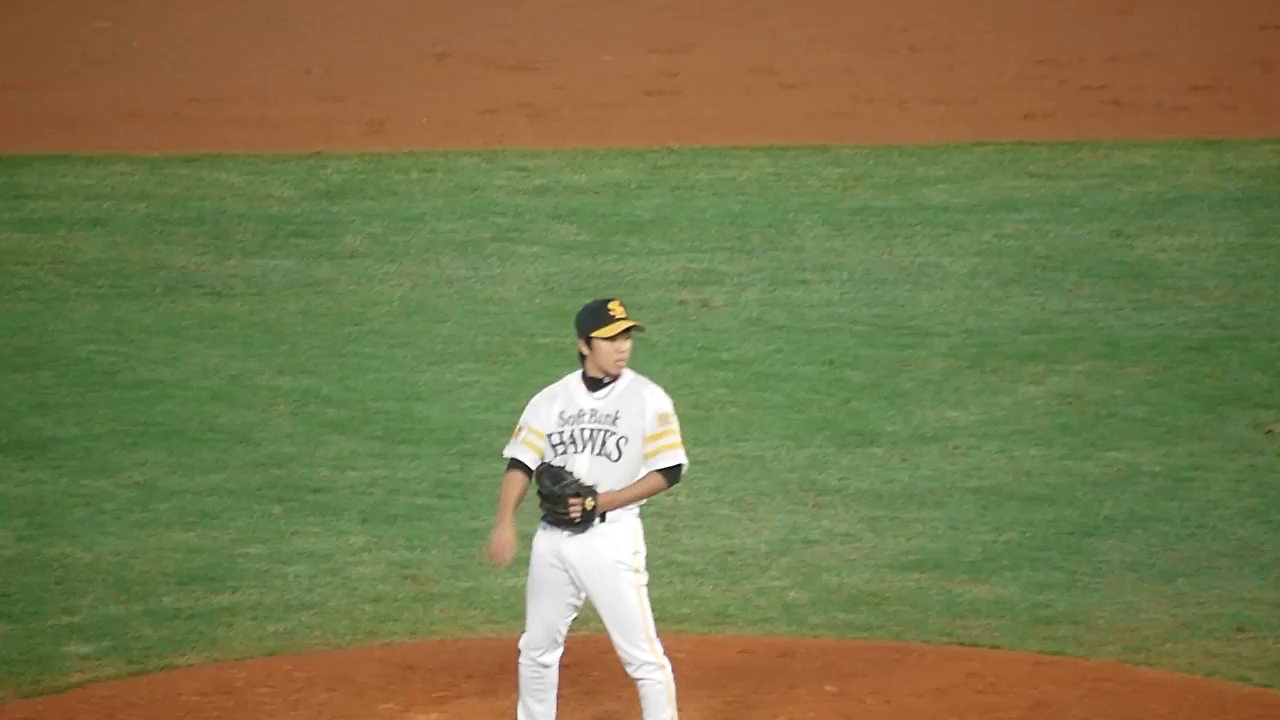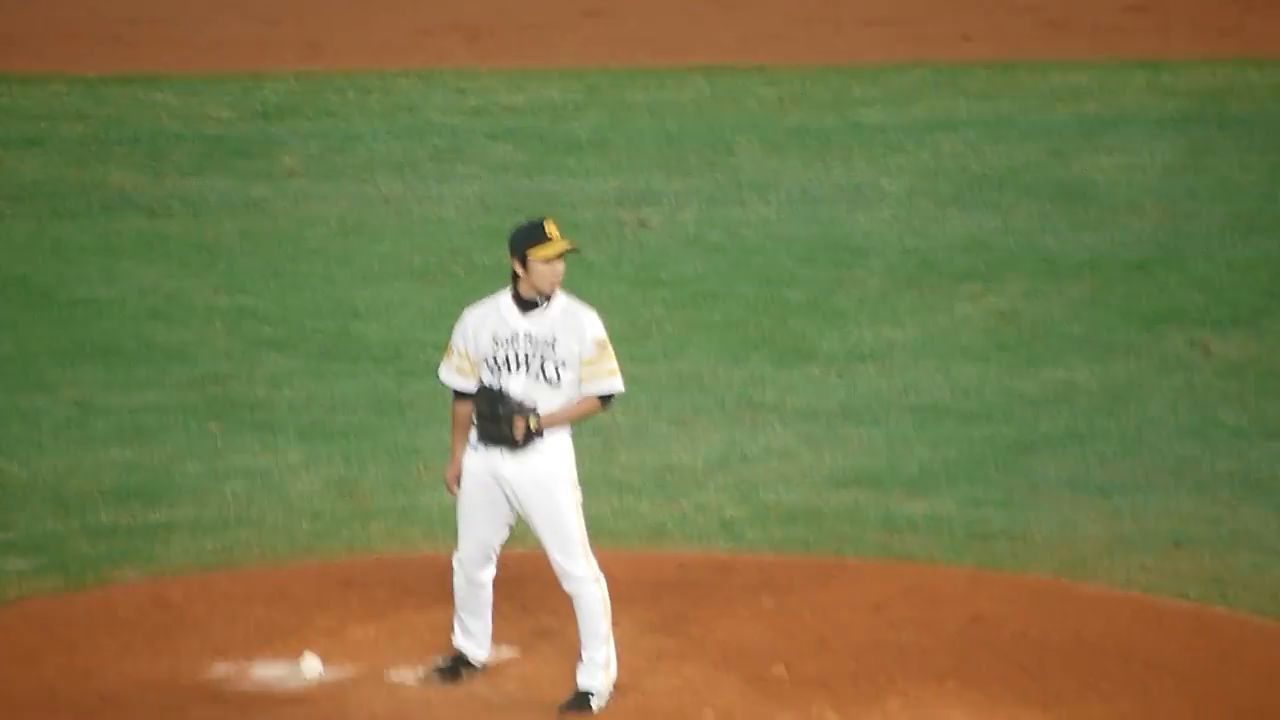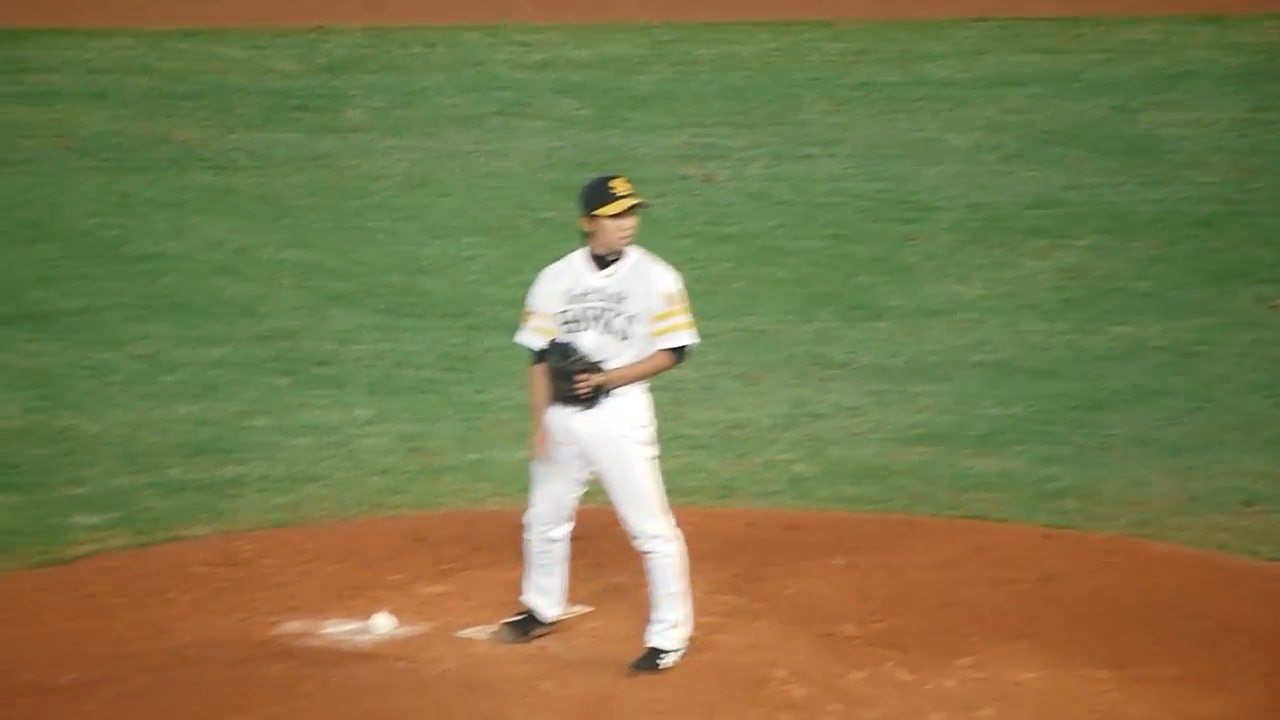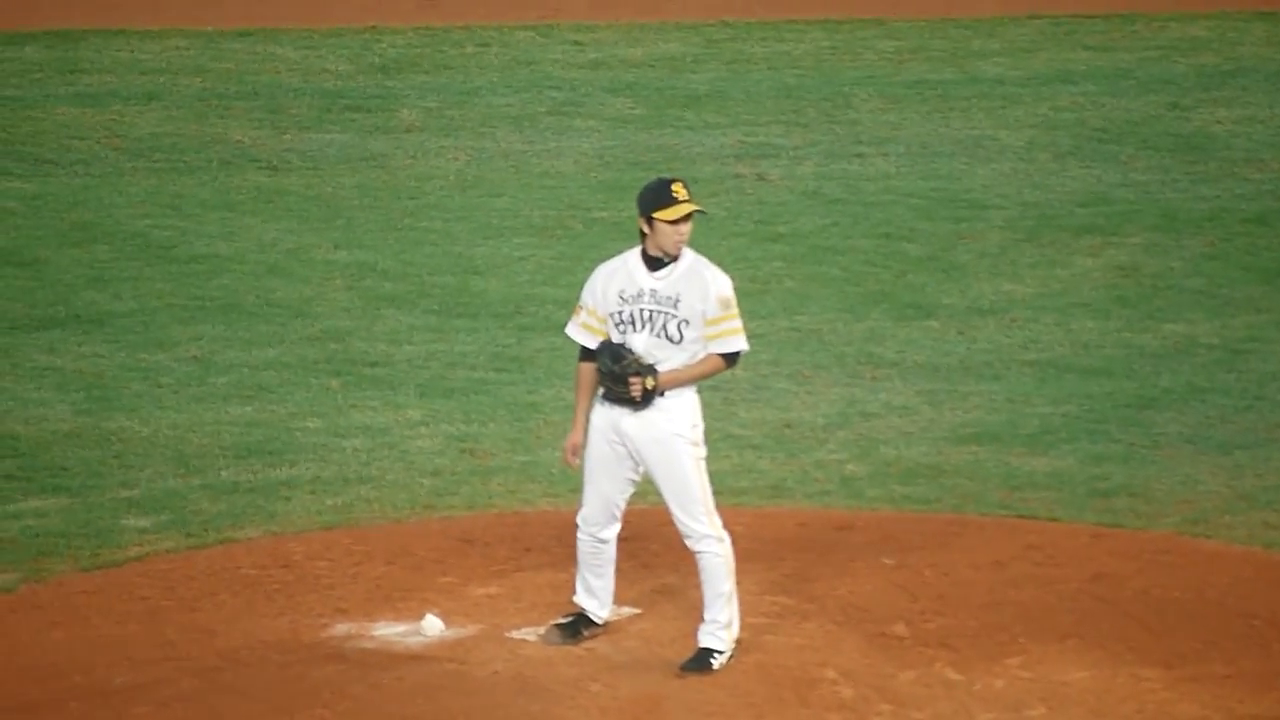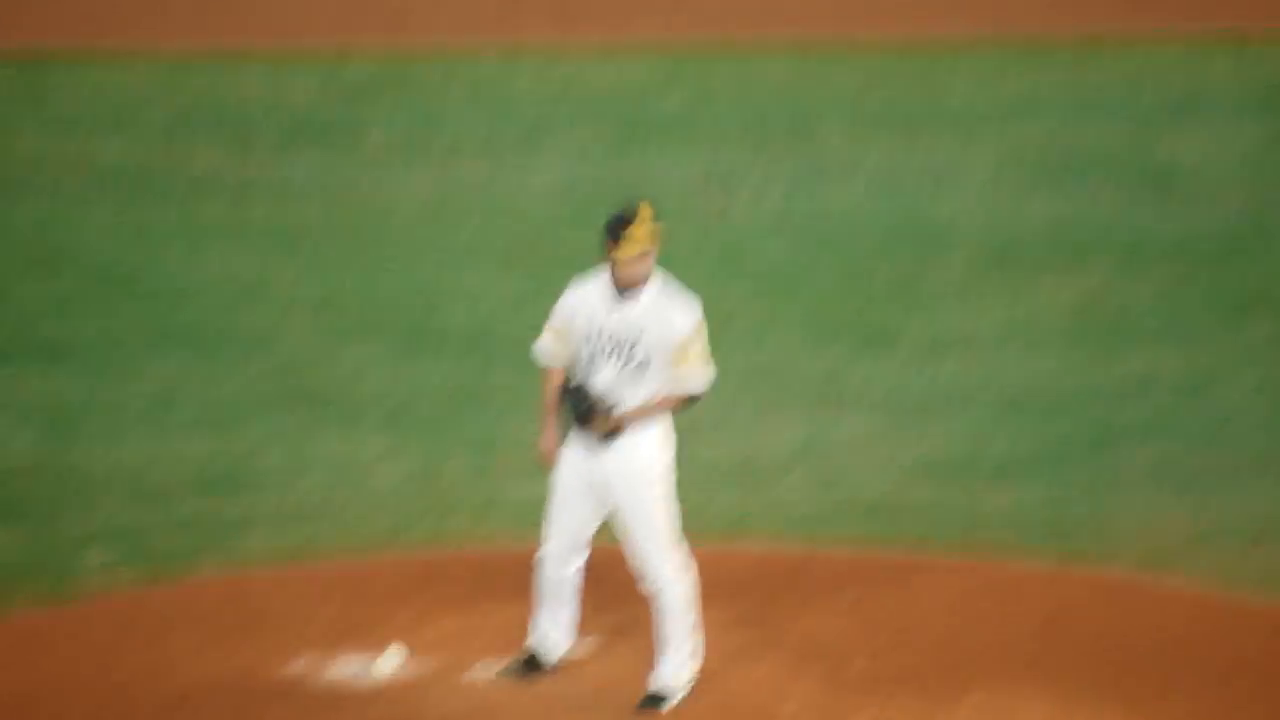
dt=0.5s
person 1, frame 1
left shoulder: (648, 398)
right shoulder: (549, 400)
left elbow: (669, 472)
right elbow: (521, 465)
left wrist: (602, 501)
right wrist: (504, 522)
left hip: (612, 539)
right hip: (553, 539)
left knee: (642, 655)
right knee: (537, 648)
person 1, frame 2
left shoulder: (580, 320)
right shoulder: (478, 319)
left elbow: (601, 395)
right elbow: (464, 392)
left wrist: (541, 422)
right wrist: (456, 457)
left hip: (545, 459)
right hip: (484, 458)
left knee: (577, 569)
right knee: (471, 562)
left ankle: (597, 676)
right ankle: (471, 651)
person 1, frame 3
left shoulder: (655, 276)
right shoulder: (555, 277)
left elbow: (674, 351)
right elbow: (540, 357)
left wrist: (608, 378)
right wrist: (539, 424)
left hip: (621, 414)
right hip: (561, 413)
left knee: (651, 527)
right knee: (544, 520)
left ankle: (669, 634)
right ankle: (541, 609)
person 1, frame 4
left shoulder: (709, 280)
right shoulder: (608, 276)
left elbow: (725, 355)
right elbow: (589, 353)
left wrist: (661, 380)
right wrist: (579, 424)
left hip: (671, 414)
right hip: (610, 414)
left knee: (701, 529)
right knee: (594, 521)
left ankle: (719, 635)
right ankle: (592, 612)
person 1, frame 5
left shoulder: (677, 313)
right shoulder: (578, 300)
left elbow: (690, 387)
right elbow: (555, 361)
left wrist: (624, 417)
right wrist: (548, 424)
left hip: (637, 449)
right hip: (582, 445)
left knee: (662, 564)
right knee: (558, 552)
left ankle: (677, 671)
right ankle: (548, 646)
